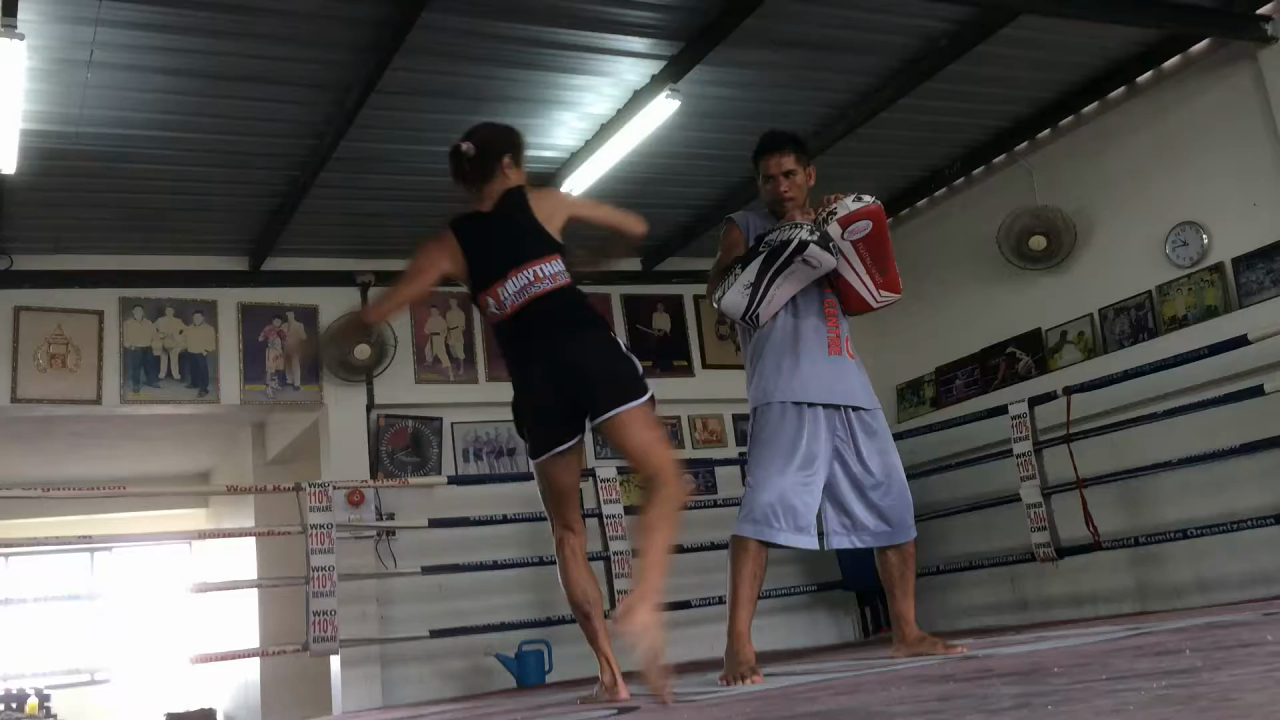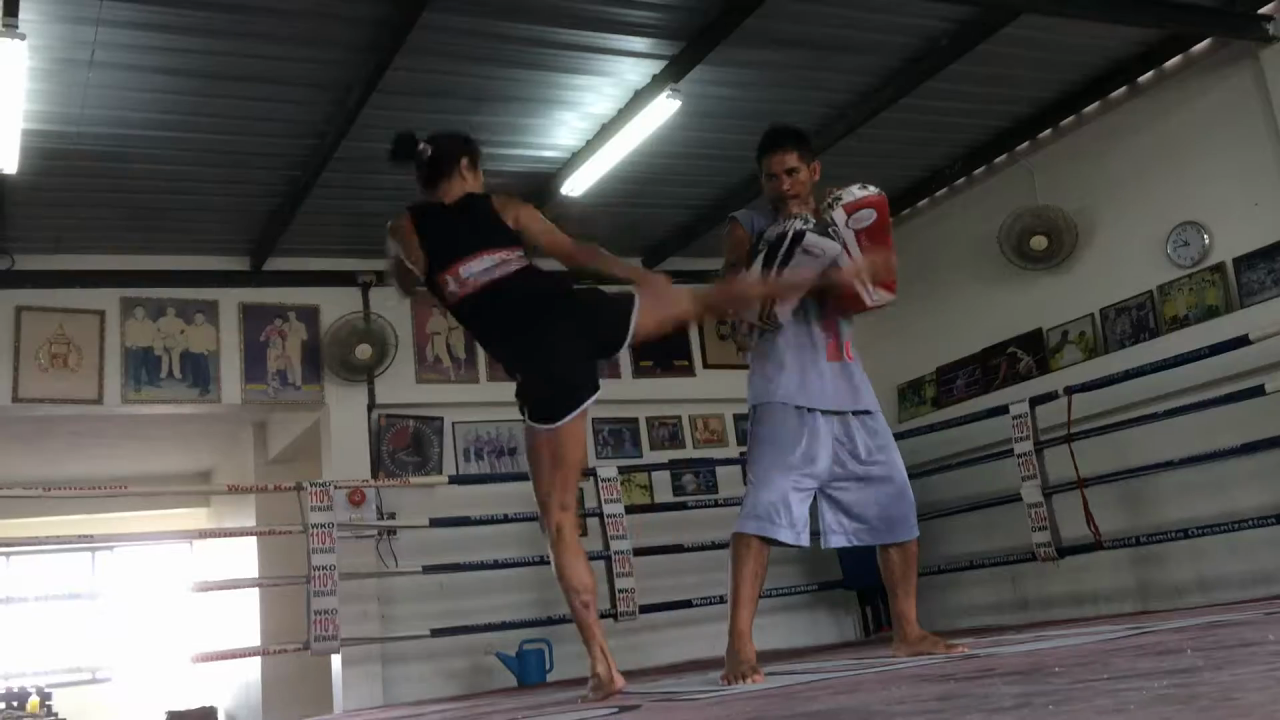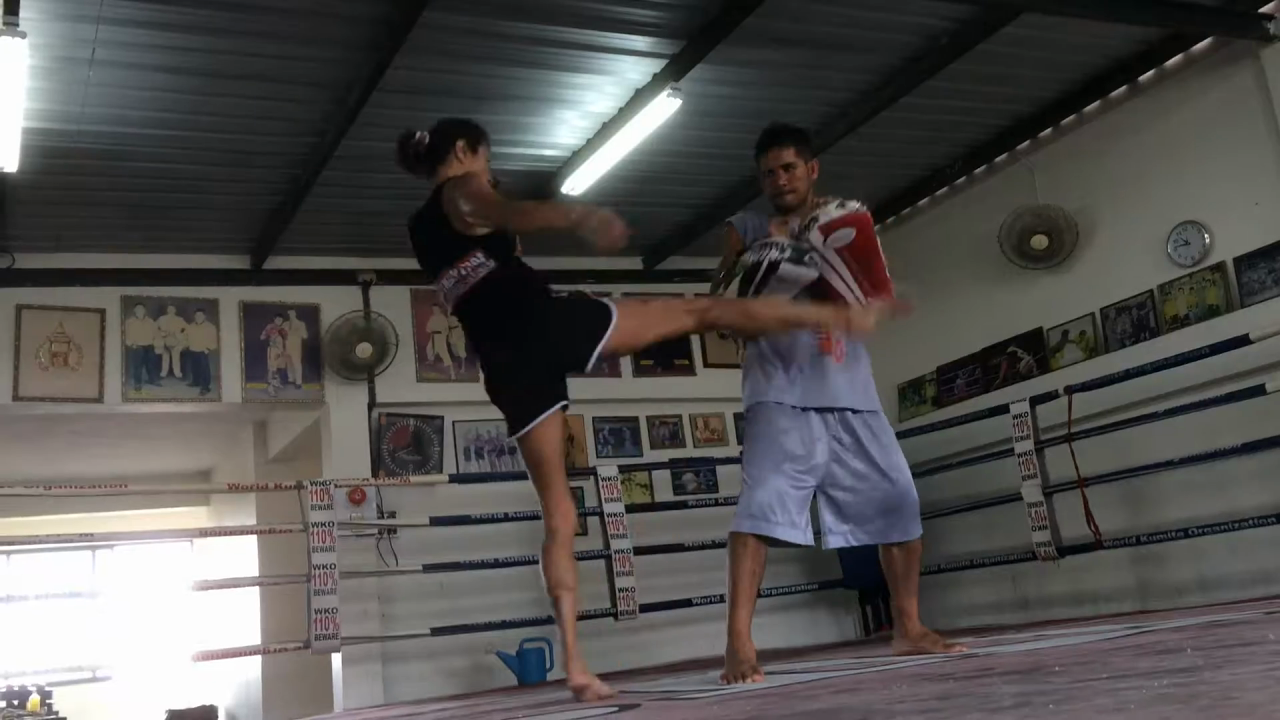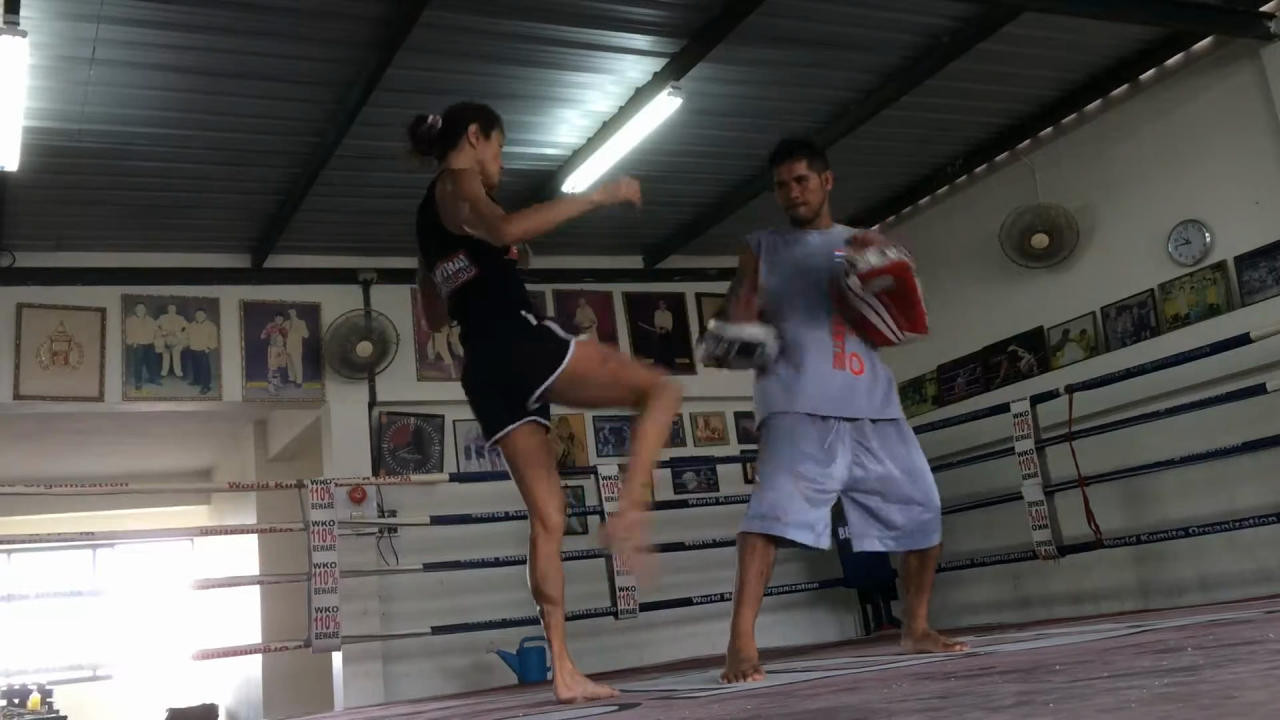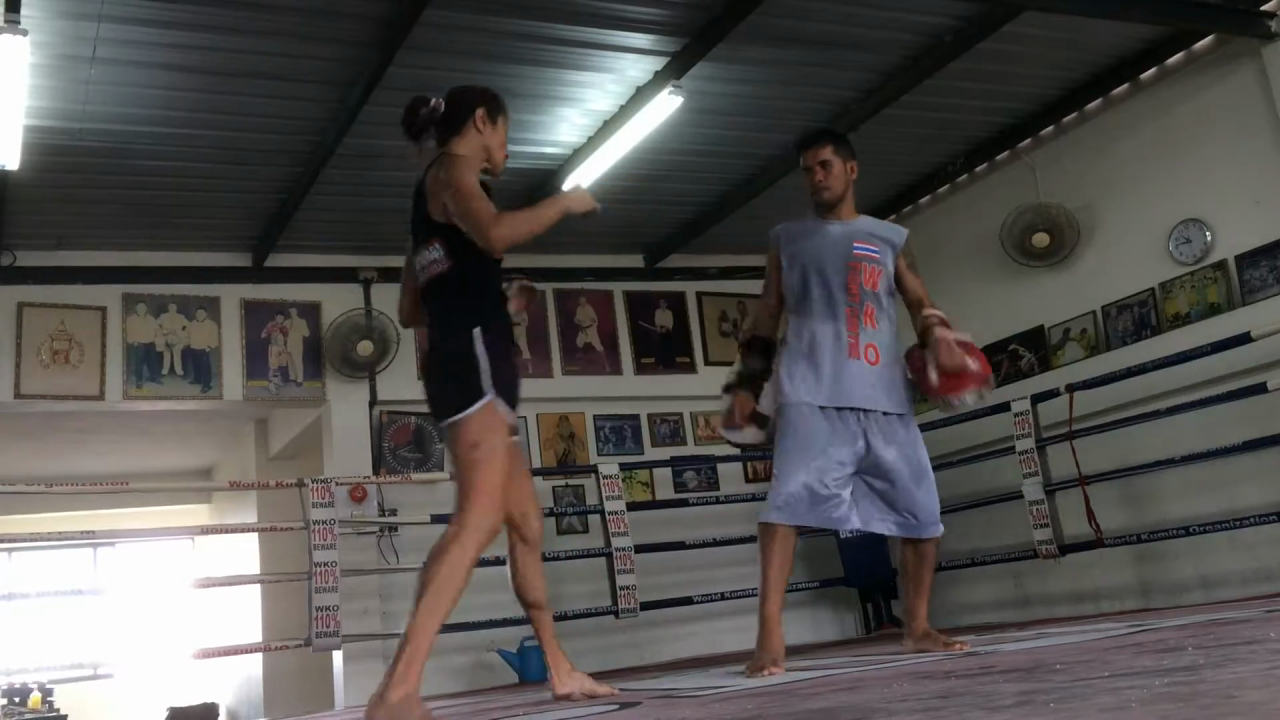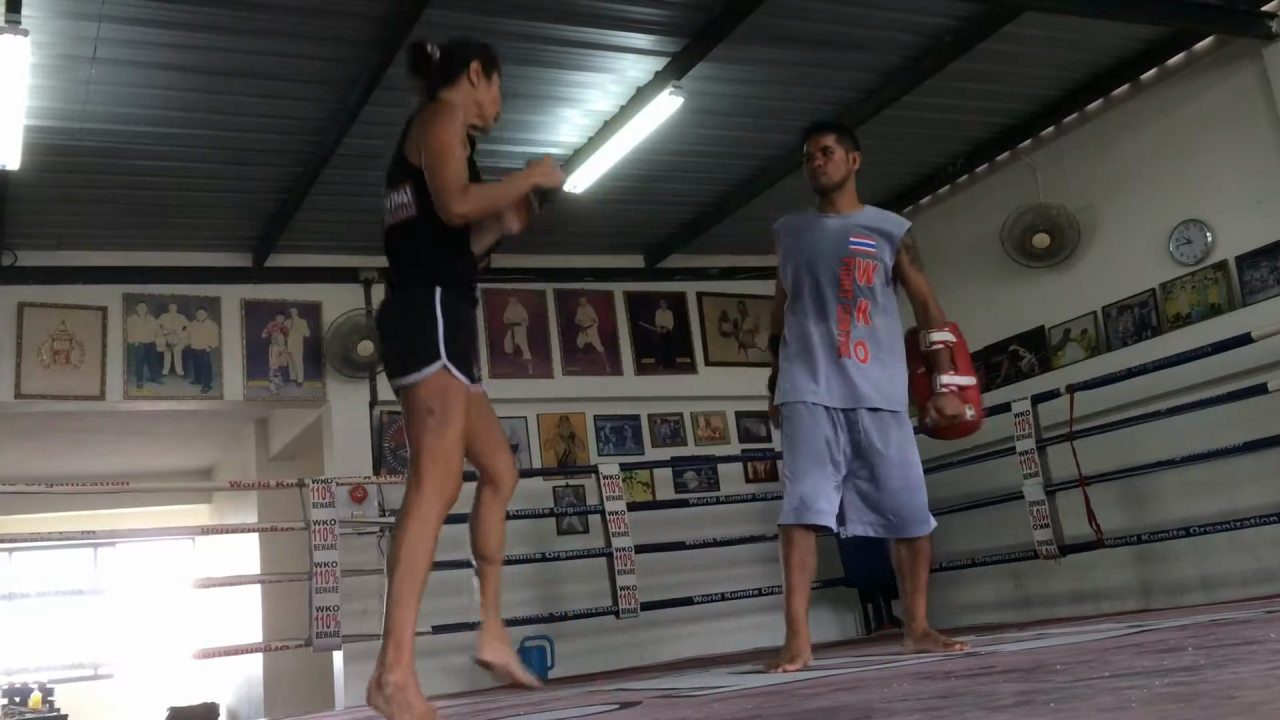
dt=0.2s
person 1, frame 1
left shoulder: (452, 242)
right shoulder: (540, 201)
left elbow: (382, 308)
right elbow: (629, 224)
right wrist: (631, 224)
left hip: (542, 389)
right hip: (589, 356)
left knee: (569, 533)
right knee: (668, 484)
left ankle: (609, 672)
right ankle: (642, 605)
person 1, frame 2
left shoulder: (406, 227)
right shoulder: (506, 205)
left elbow: (414, 288)
right elbow: (580, 255)
right wrist: (640, 276)
left hip: (543, 366)
right hip: (579, 316)
left knee: (562, 524)
right knee: (706, 297)
left ankle: (601, 664)
person 1, frame 3
left shoulder: (420, 226)
right shoulder: (465, 190)
right elbow: (519, 216)
right wrist: (585, 217)
left hip: (510, 371)
right hip: (555, 326)
left knee: (558, 514)
right knee: (705, 309)
left ankle: (575, 662)
right ankle: (838, 316)
person 1, frame 4
left shoulder: (432, 219)
right shoulder: (455, 188)
left elbow: (432, 313)
right elbow: (506, 229)
right wrist: (595, 195)
left hip: (484, 374)
right hip: (518, 339)
left knee: (547, 515)
right knee: (661, 391)
left ankle: (566, 670)
right ankle: (629, 509)
person 1, frame 5
left shoulder: (433, 198)
right shoulder: (451, 170)
left elbow: (411, 311)
right elbow: (495, 235)
left wrist: (496, 301)
right wrist: (563, 203)
left hip: (455, 362)
right hip: (474, 355)
left knee: (527, 524)
right knee: (480, 518)
left ankle: (560, 668)
person 1, frame 6
left shoulder: (421, 143)
right shoulder: (442, 115)
right elbow: (456, 204)
left wrist: (501, 227)
right wrist: (531, 178)
left hip: (425, 320)
right hip: (429, 316)
left knee: (500, 469)
right knee: (435, 483)
left ankle: (493, 634)
person 2, frame 1
right shoulder: (745, 226)
right elbow: (720, 292)
left hip: (849, 389)
right hip: (786, 391)
left knee: (892, 506)
right knee: (764, 506)
left ankle: (907, 632)
right ankle: (739, 646)
person 2, frame 2
right shoulder: (749, 224)
left hip: (850, 391)
right hip: (786, 392)
left knee: (893, 503)
right knee: (765, 504)
left ankle: (907, 630)
right ankle: (739, 645)
person 2, frame 3
right shoulder: (745, 229)
right elbow: (721, 297)
left hip: (850, 393)
right hip: (782, 392)
left knee: (898, 501)
right knee: (761, 506)
left ankle: (908, 628)
right ankle: (739, 644)
person 2, frame 4
left shoulder: (861, 244)
right shoulder: (762, 247)
right elbow: (734, 313)
right wrist: (737, 320)
left hip: (874, 406)
right hip: (800, 406)
left knee: (922, 512)
right knee: (770, 508)
left ankle: (916, 627)
right ankle: (741, 645)
person 2, frame 5
left shoulder: (890, 238)
right shoulder: (786, 239)
left elbow: (921, 305)
right elbow: (767, 317)
left wrist: (940, 336)
right wrist: (744, 384)
left hip: (884, 396)
right hip: (811, 392)
left knee: (919, 508)
right knee: (789, 499)
left ankle: (917, 626)
right ankle: (770, 634)
person 2, frame 6
left shoulder: (891, 230)
right shoulder: (789, 231)
left elbow: (926, 307)
left wrist: (945, 385)
right wrist: (775, 384)
left hip: (879, 393)
right hip: (808, 390)
left knee: (908, 509)
right knee: (803, 502)
left ankle: (918, 627)
right ankle: (797, 637)
